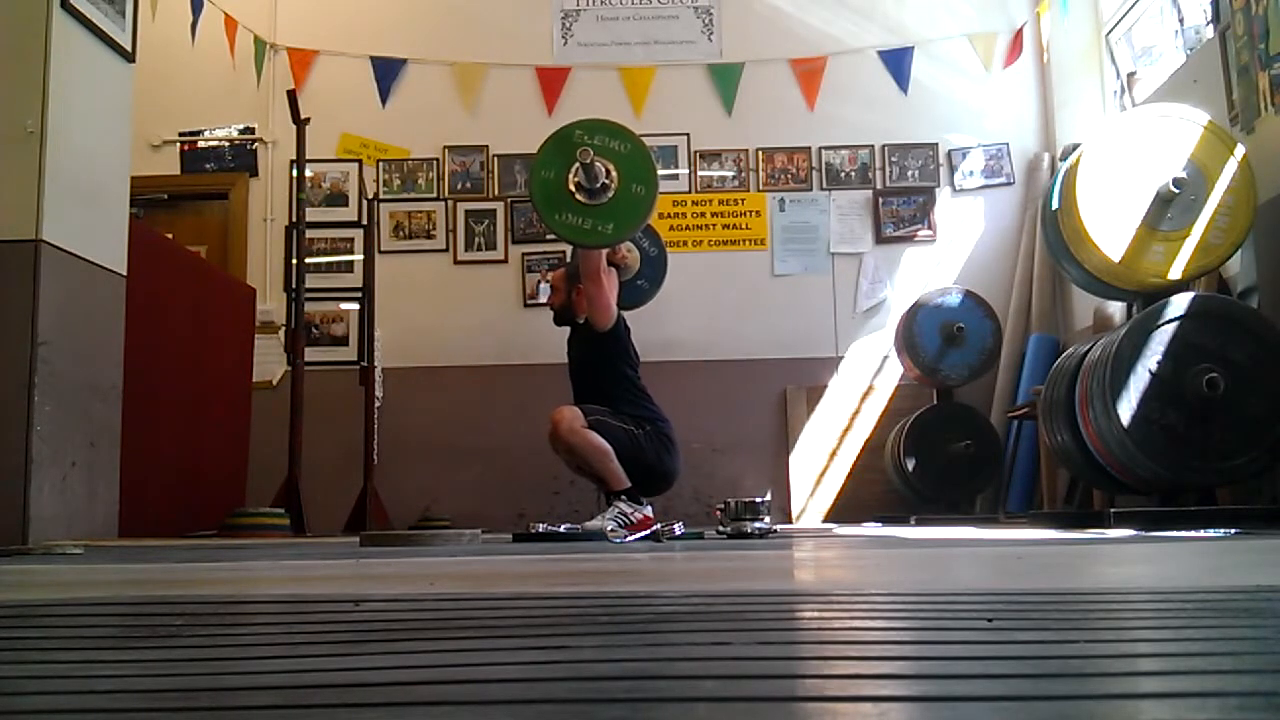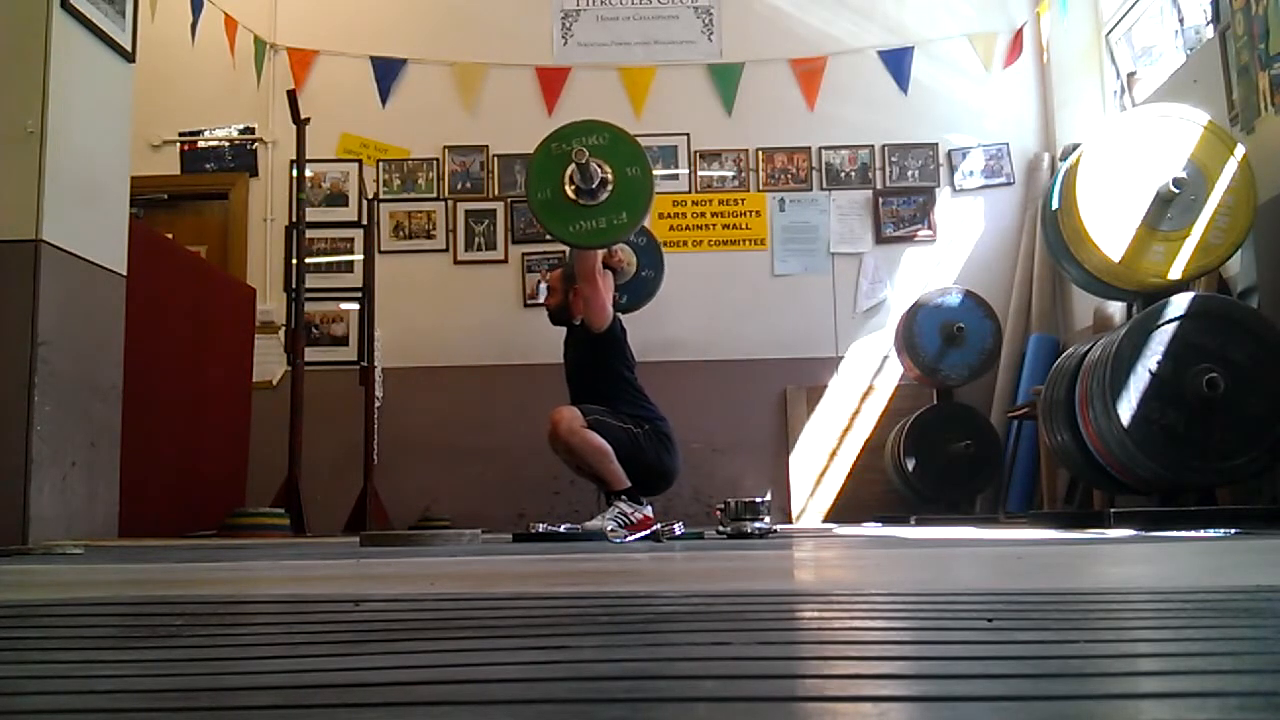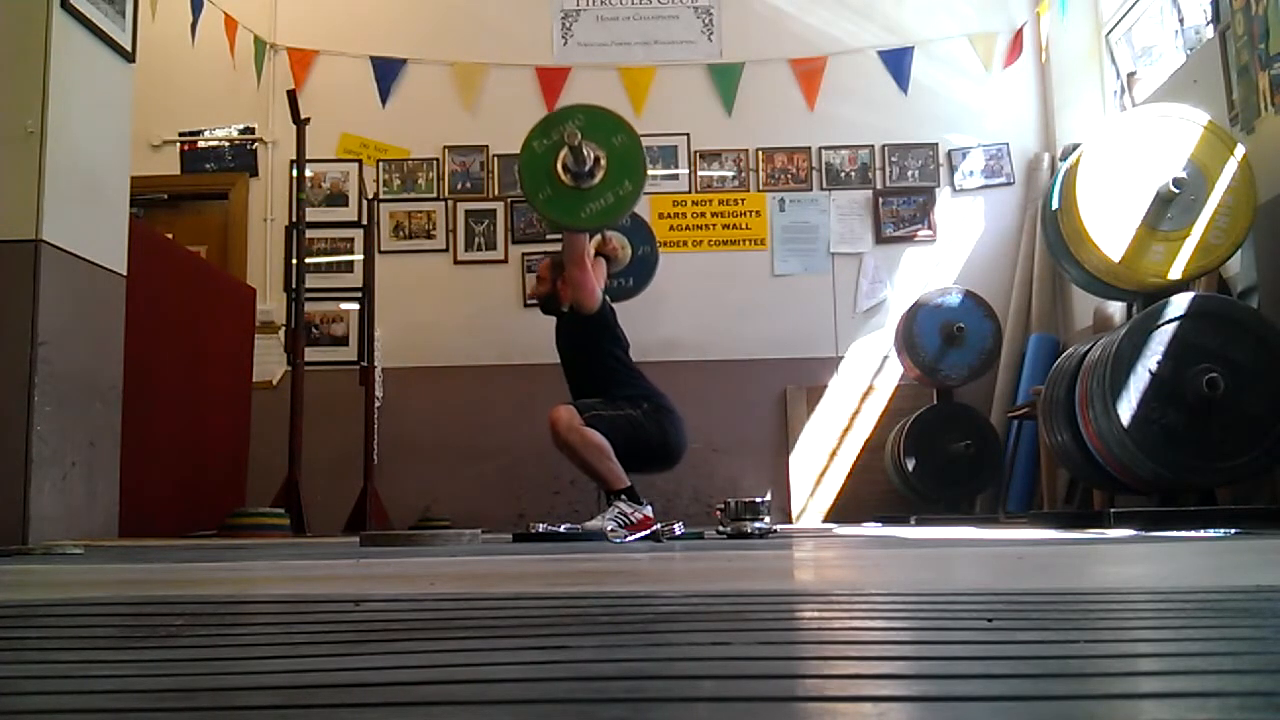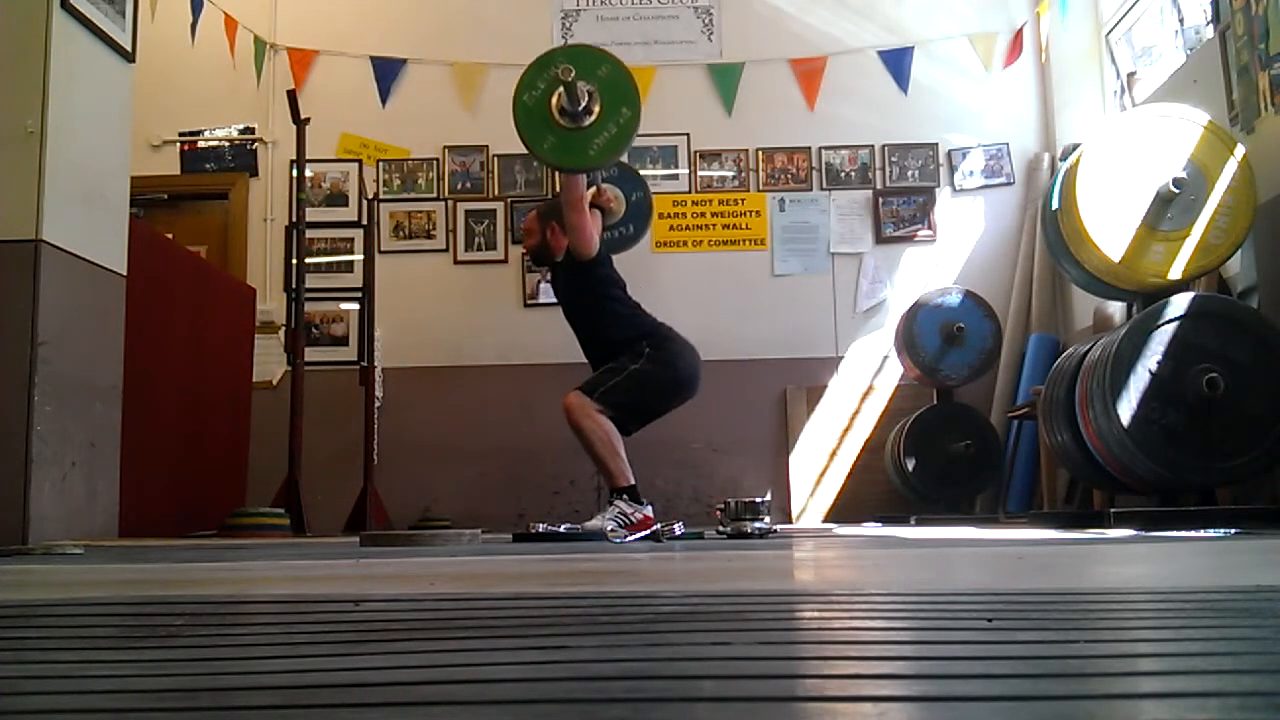
dt=0.5s
person 1, frame 1
left shoulder: (602, 327)
right shoulder: (584, 330)
left elbow: (593, 275)
right elbow: (604, 278)
right wrist: (611, 260)
left hip: (654, 451)
right hip: (642, 451)
left knee: (565, 421)
right knee: (563, 436)
left ankle: (631, 506)
right ankle: (626, 503)
person 1, frame 2
left shoulder: (598, 329)
right shoulder: (581, 331)
left elbow: (589, 278)
right elbow: (599, 280)
right wrist: (608, 265)
left hip: (653, 449)
right hip: (642, 453)
left knee: (565, 421)
right knee: (562, 437)
left ankle: (631, 505)
right ankle: (626, 502)
person 1, frame 3
left shoulder: (587, 313)
right shoulder: (573, 318)
left elbow: (578, 262)
right elbow: (592, 270)
right wrist: (602, 254)
left hip: (656, 426)
right hip: (654, 431)
left knee: (564, 418)
right knee: (571, 431)
left ankle: (631, 506)
right ankle: (628, 505)
person 1, frame 4
left shoulder: (581, 258)
right shoulder: (566, 266)
left elbow: (574, 204)
right elbow: (585, 212)
right wrist: (597, 205)
left hip: (664, 358)
right hip: (663, 363)
left knee: (580, 406)
right knee: (594, 418)
left ankle: (632, 506)
right ankle: (629, 504)
